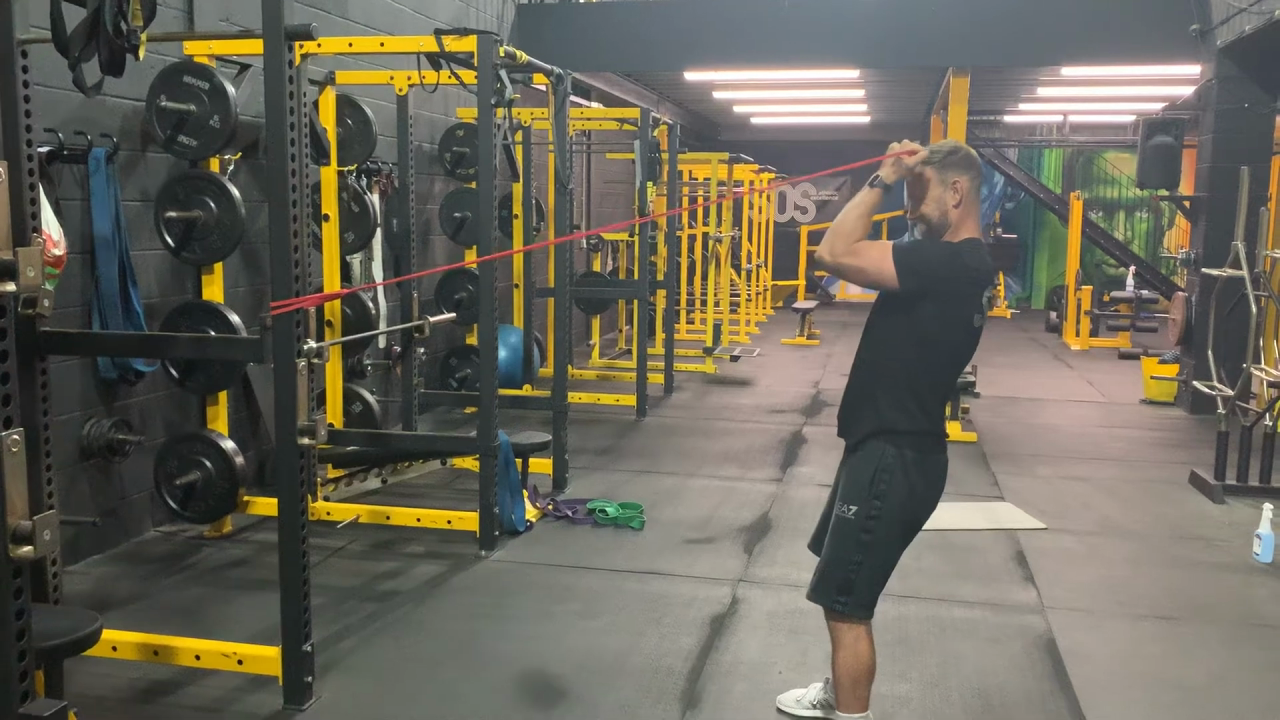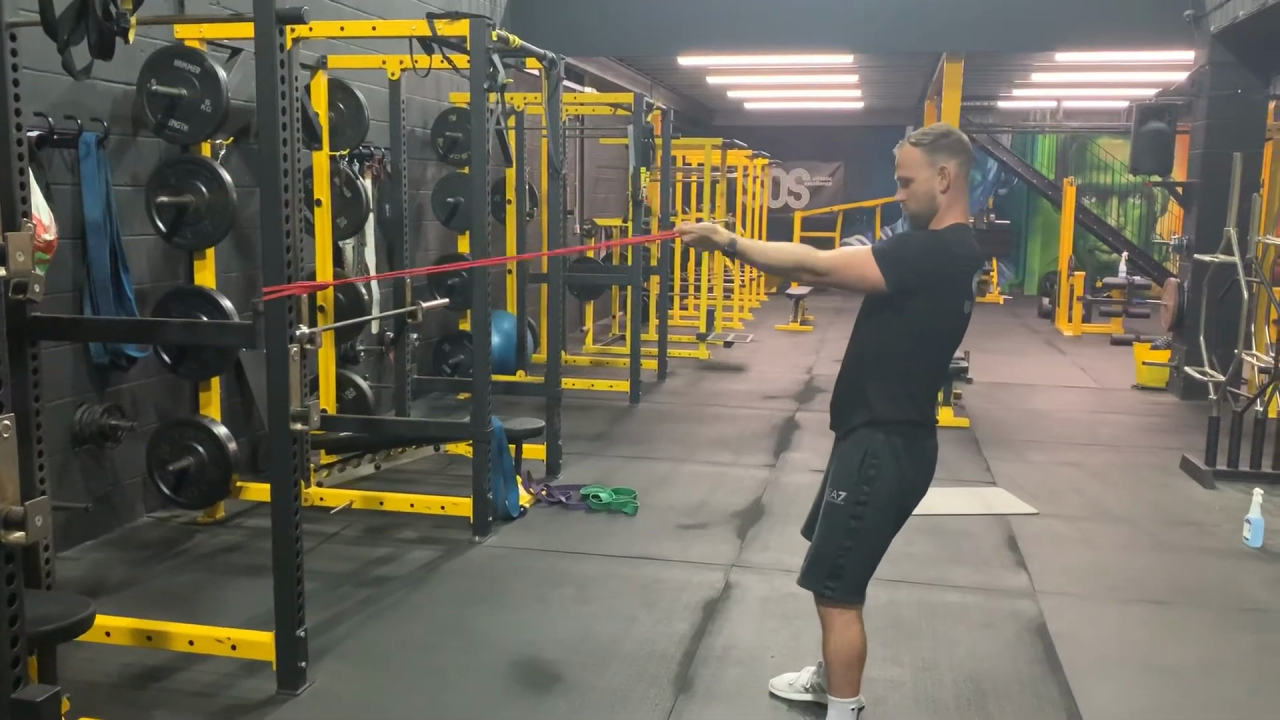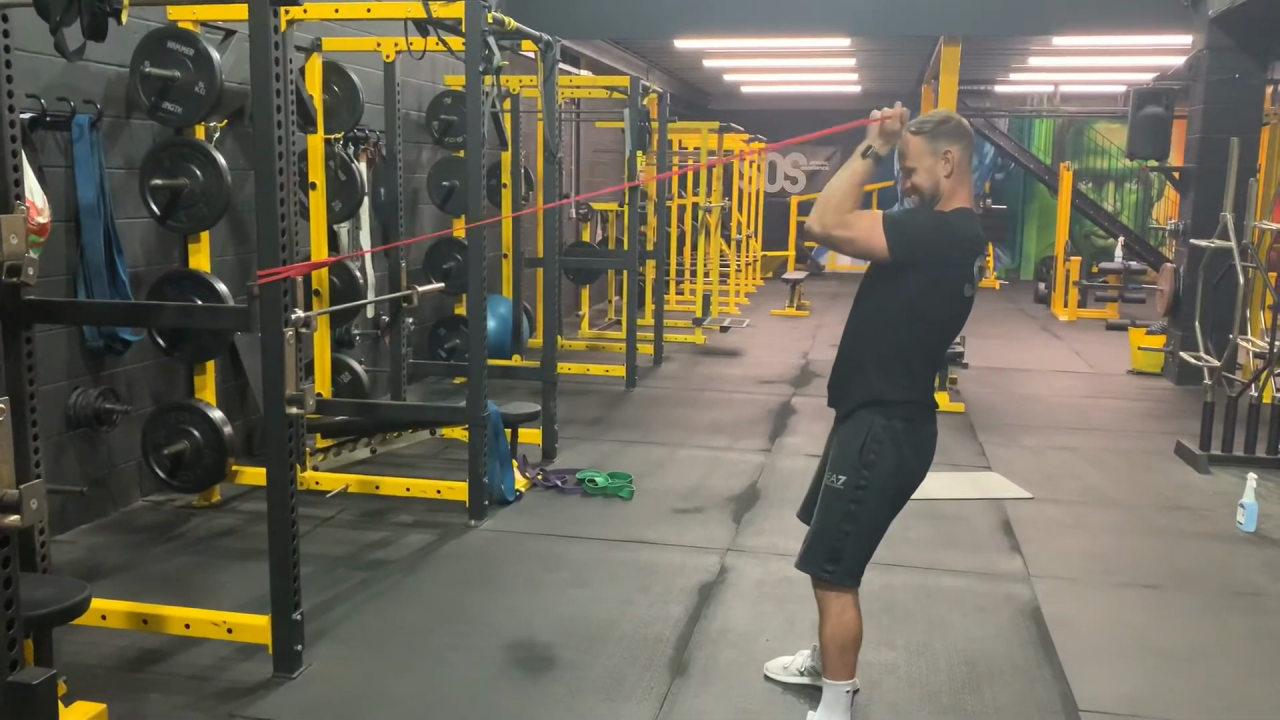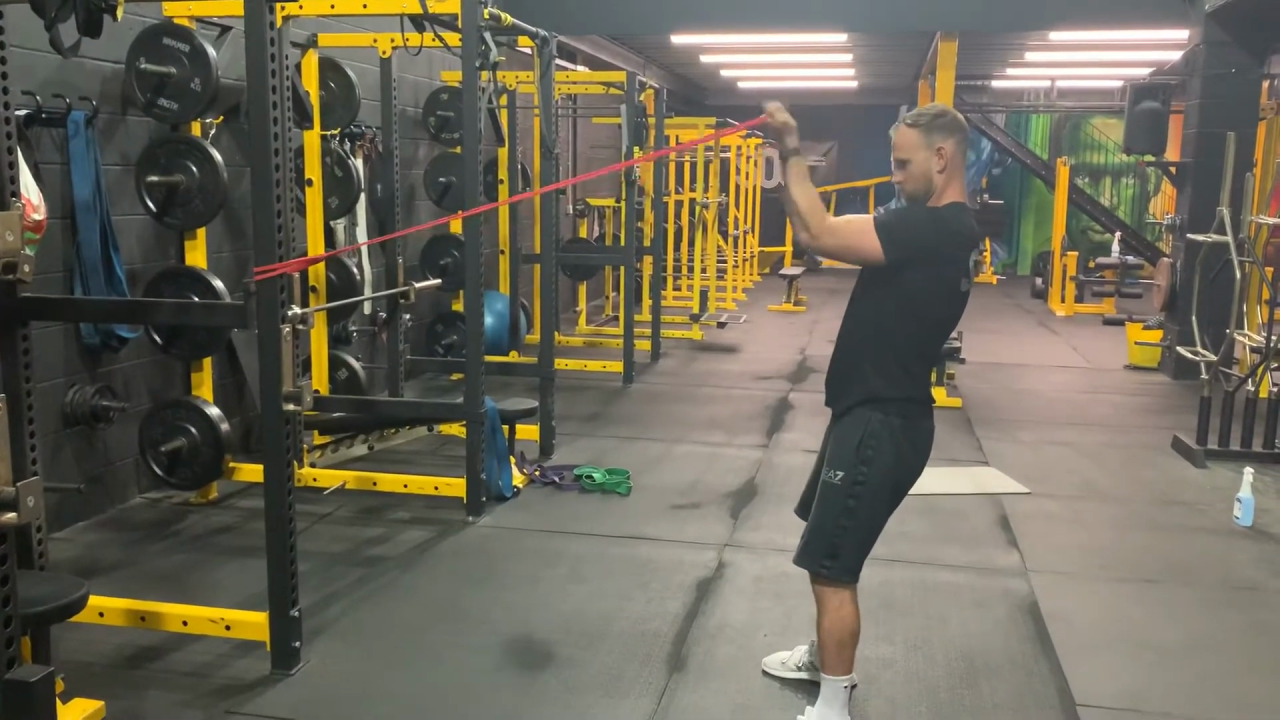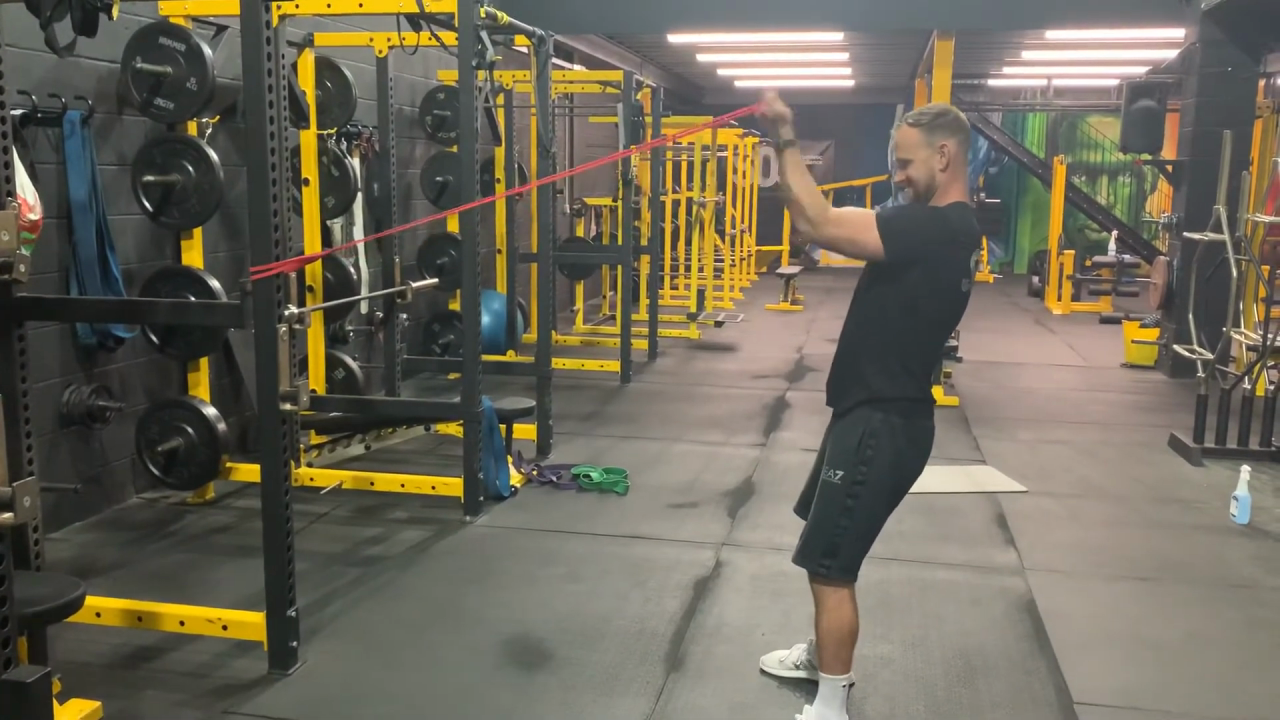
dt=1s
person 1, frame 1
left shoulder: (949, 265)
right shoulder: (957, 264)
left elbow: (834, 254)
right elbow: (854, 258)
left wrist: (881, 179)
left hip: (894, 458)
right hip: (889, 447)
left knee: (845, 602)
right knee: (842, 592)
person 1, frame 2
left shoulder: (935, 253)
right shoulder: (943, 249)
left elbow: (819, 267)
right elbow: (843, 265)
left wrist: (729, 241)
left hip: (885, 444)
right hip: (883, 434)
left knee: (835, 587)
right knee: (834, 573)
person 1, frame 3
left shoulder: (942, 234)
right shoulder: (946, 232)
left elbow: (825, 225)
right elbow: (845, 227)
left wrist: (871, 150)
left hip: (885, 426)
right hip: (880, 415)
left knee: (832, 570)
right knee: (830, 556)
right ankle: (829, 662)
person 1, frame 4
left shoulder: (936, 230)
right shoulder: (940, 226)
left elbow: (818, 234)
right elbow: (842, 234)
left wrist: (793, 151)
left hip: (882, 421)
right hip: (877, 411)
left knee: (830, 565)
right knee: (829, 549)
right ankle: (827, 656)
person 1, frame 5
left shoulder: (935, 230)
right shoulder: (941, 226)
left elbow: (818, 224)
left wrist: (784, 143)
left hip: (881, 422)
right hip: (876, 411)
left knee: (827, 564)
right knee: (826, 547)
right ankle: (823, 654)
